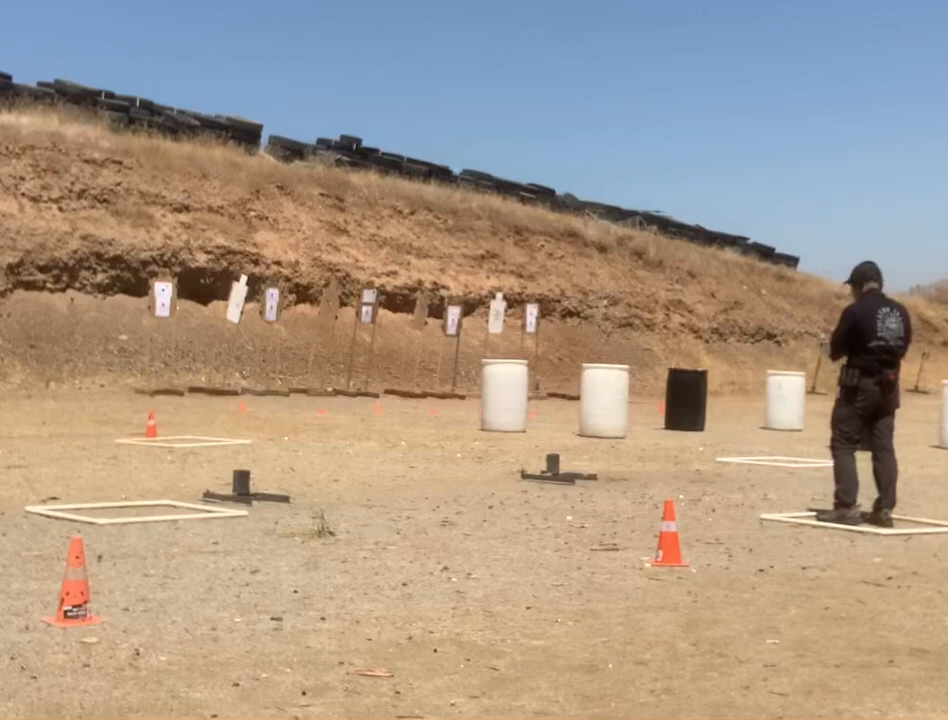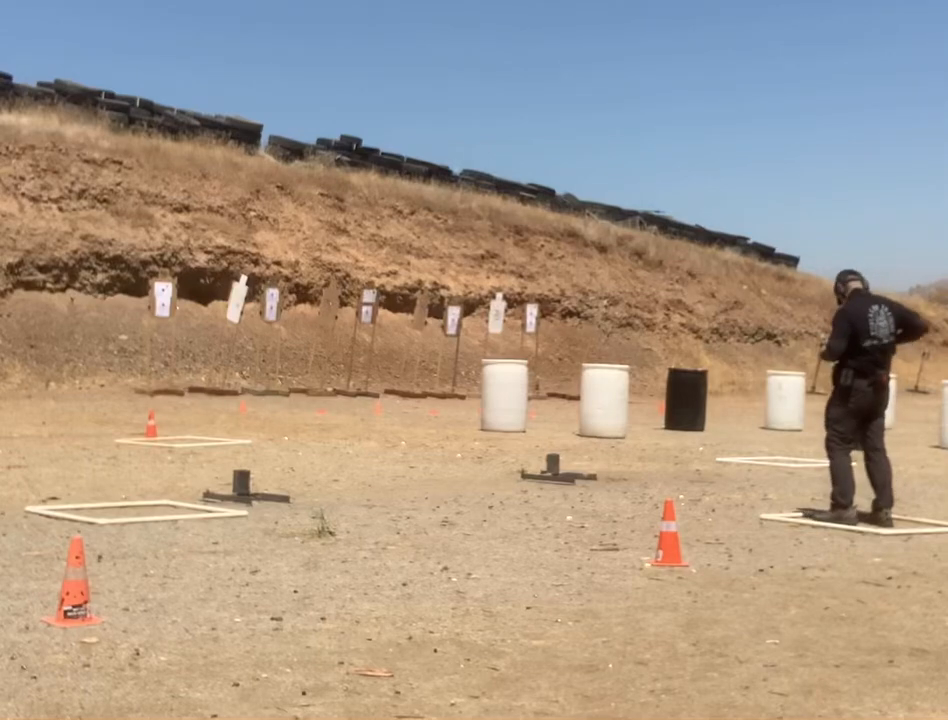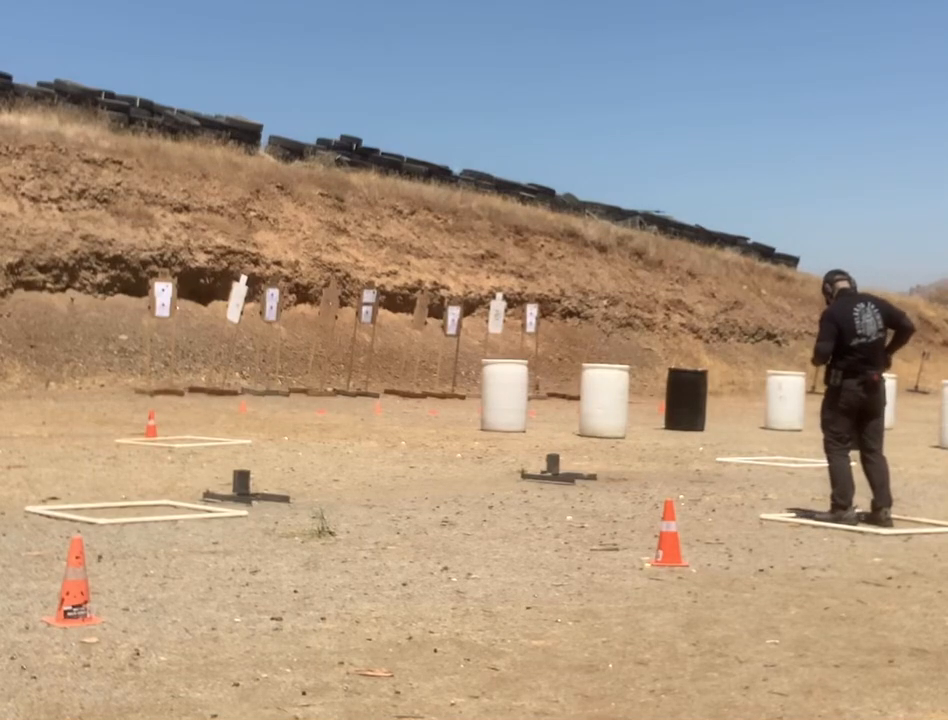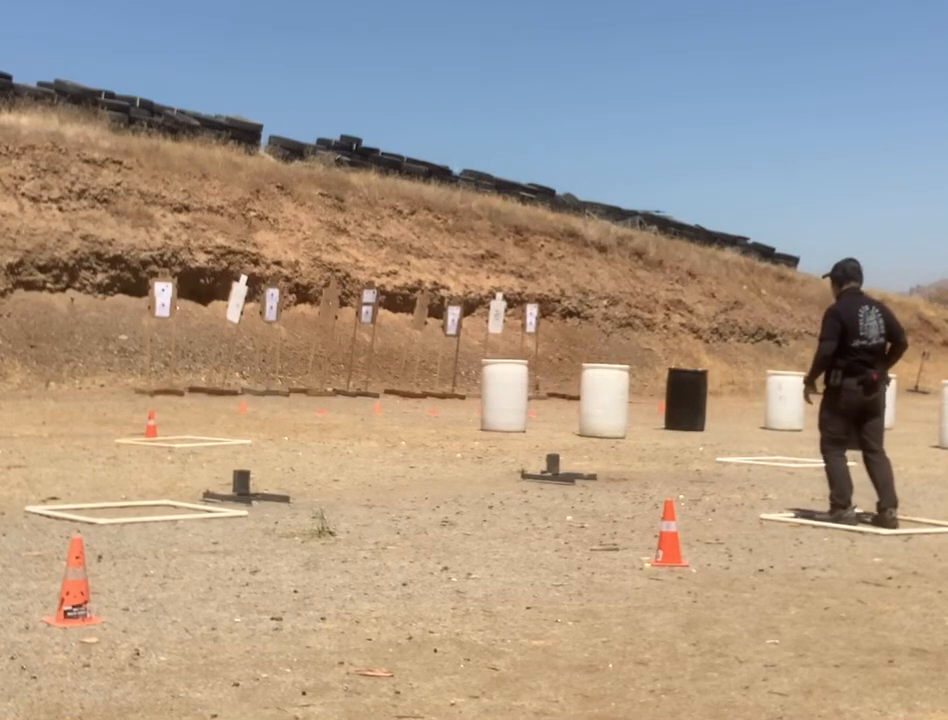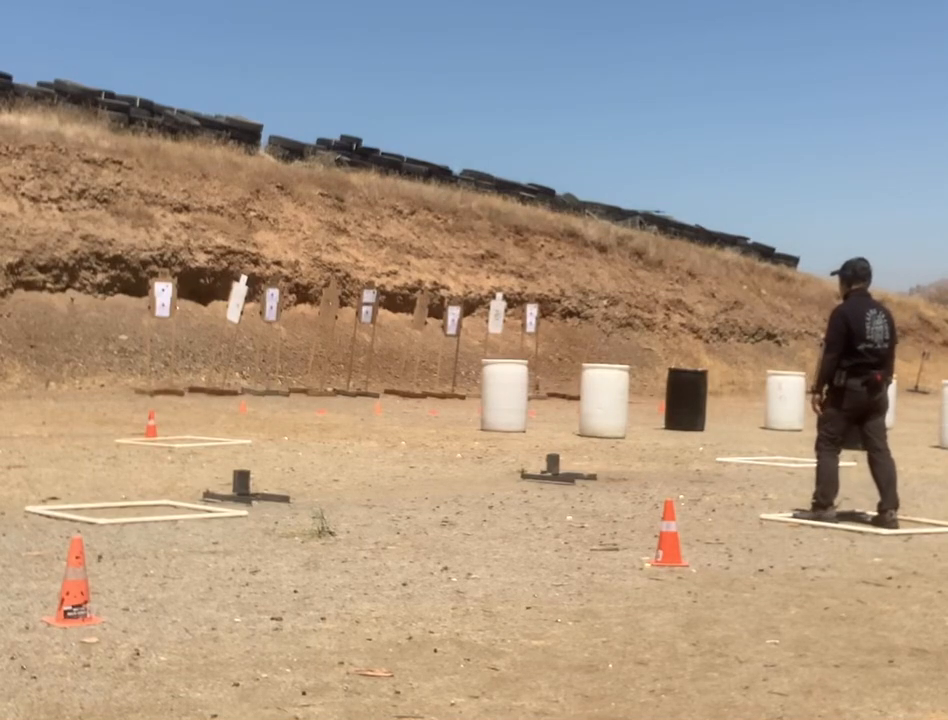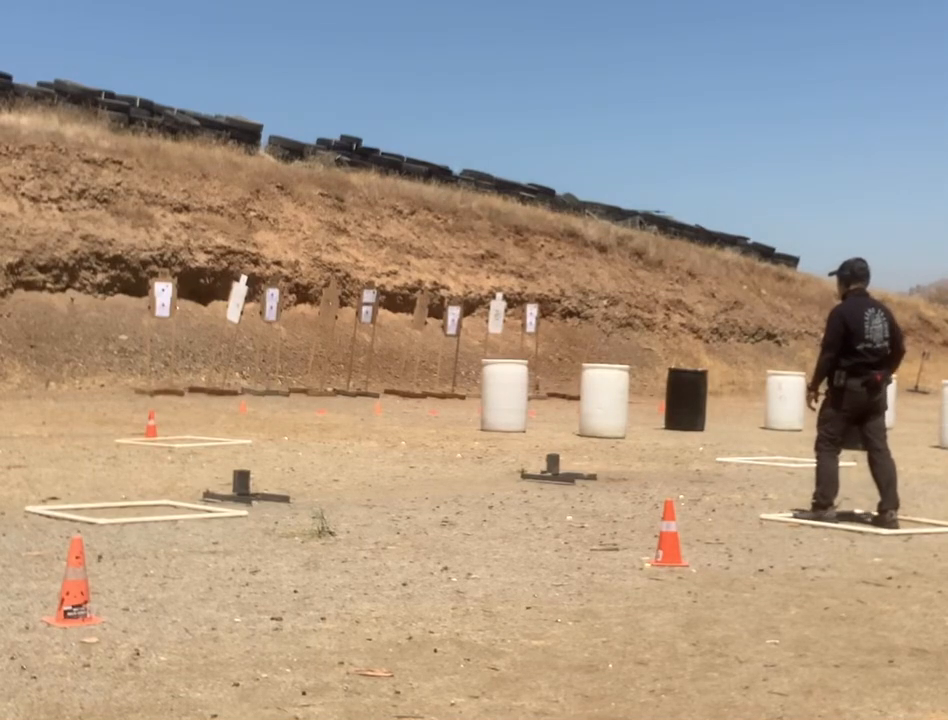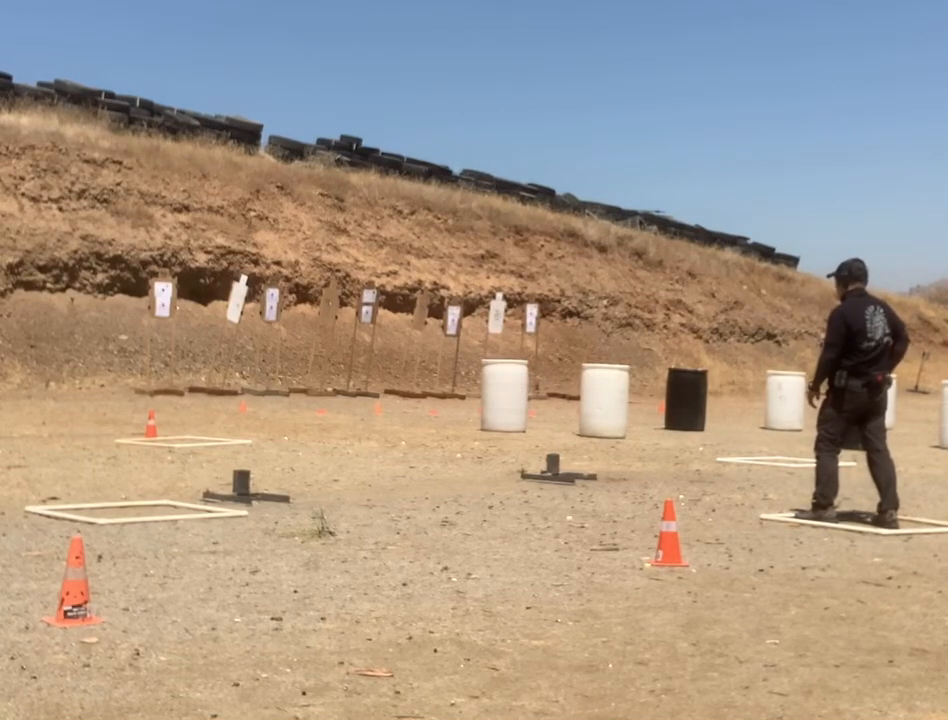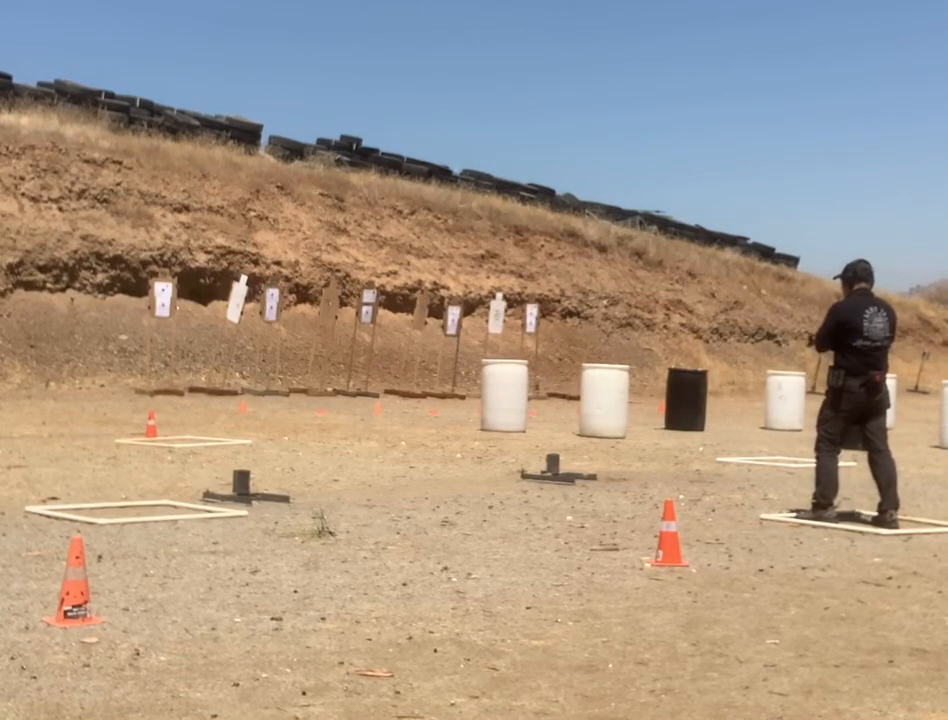
dt=0.5s
person 1, frame 1
left shoulder: (855, 311)
right shoulder: (900, 311)
left elbow: (837, 348)
right elbow: (902, 348)
left wrist: (846, 353)
left hip: (859, 386)
right hip: (888, 387)
left knee: (843, 447)
right knee: (884, 449)
left ankle: (847, 508)
right ankle: (884, 510)
person 1, frame 2
left shoulder: (847, 312)
right shoulder: (888, 306)
left elbow: (834, 350)
right elbow: (922, 326)
left wrist: (825, 353)
left hip: (851, 387)
right hip: (878, 387)
left knee: (838, 447)
right knee: (875, 448)
left ankle: (843, 508)
right ankle: (883, 509)
person 1, frame 3
left shoulder: (833, 312)
right shoulder: (877, 304)
left elbow: (822, 352)
right elbow: (908, 326)
left wrist: (816, 360)
right wrist: (888, 352)
left hip: (844, 387)
right hip: (874, 387)
left knee: (837, 448)
right knee: (873, 449)
left ankle: (843, 509)
right ankle: (882, 509)
person 1, frame 4
left shoulder: (837, 311)
right shoulder: (880, 309)
left elbow: (826, 351)
right elbow: (901, 343)
left wrist: (810, 380)
left hip: (844, 388)
right hip: (873, 389)
left knee: (833, 448)
right knee: (875, 450)
left ankle: (842, 508)
right ankle: (887, 509)
person 1, frame 5
left shoulder: (843, 312)
right shoulder: (884, 313)
left elbow: (831, 355)
right elbow: (889, 354)
left wrist: (818, 389)
left hip: (847, 389)
right hip: (876, 390)
left knee: (827, 447)
right knee: (879, 450)
left ankle: (823, 507)
right ankle: (888, 511)
person 1, frame 6
left shoulder: (842, 312)
right shoulder: (883, 312)
left elbow: (828, 354)
right elbow: (898, 349)
left wrist: (813, 386)
left hip: (846, 389)
right hip: (875, 390)
left knee: (827, 447)
right knee: (879, 449)
left ankle: (823, 507)
right ankle: (889, 510)
person 1, frame 7
left shoulder: (842, 312)
right shoulder: (882, 308)
left elbow: (830, 354)
right elbow: (902, 338)
left wrist: (815, 385)
left hip: (847, 389)
right hip: (876, 390)
left knee: (827, 447)
right knee: (878, 449)
left ankle: (823, 507)
right ankle: (889, 511)
person 1, frame 8
left shoulder: (843, 309)
right shoulder: (887, 310)
left elbow: (821, 344)
left wrist: (817, 339)
left hip: (847, 388)
right hip: (876, 389)
left knee: (827, 446)
right knee: (879, 449)
left ankle: (824, 507)
right ankle: (889, 511)
